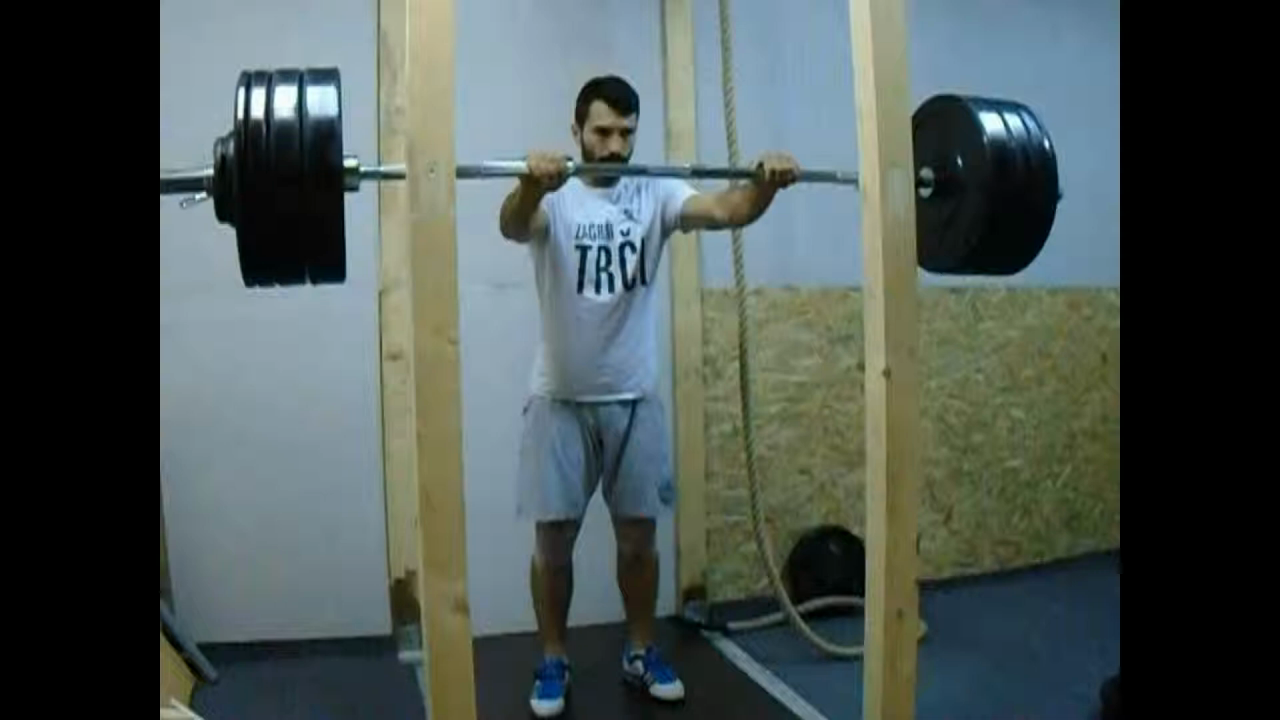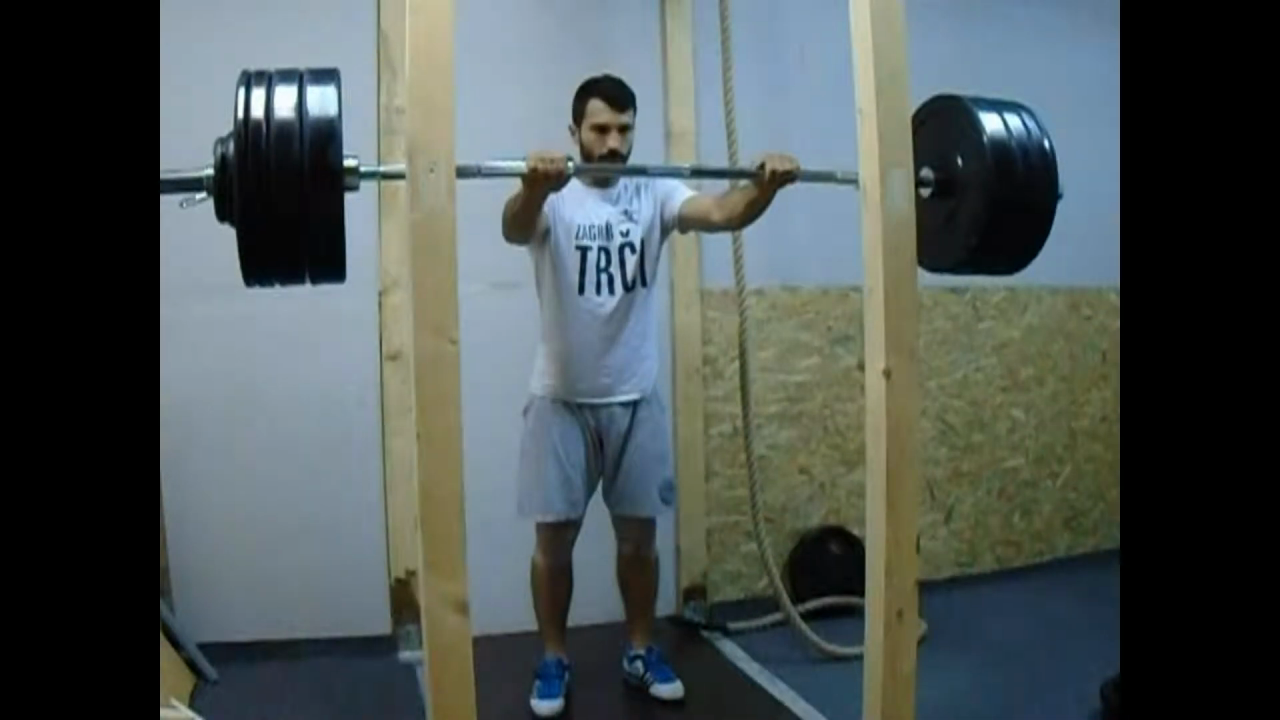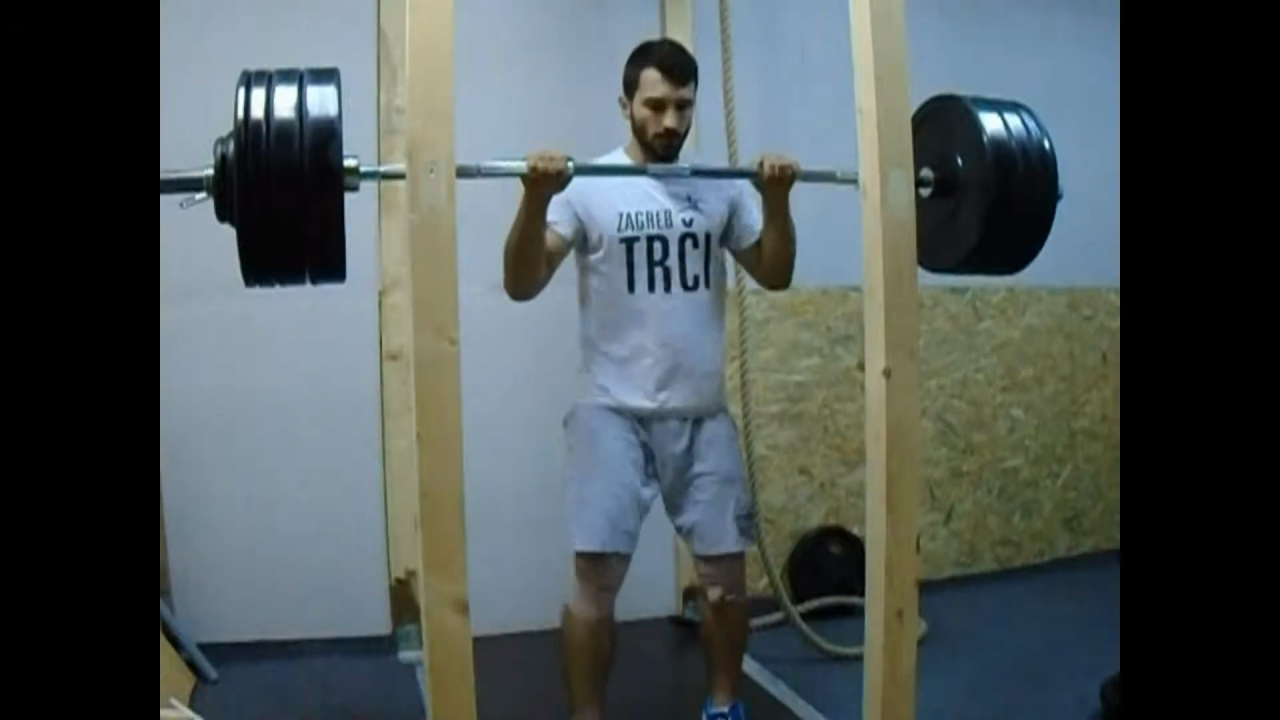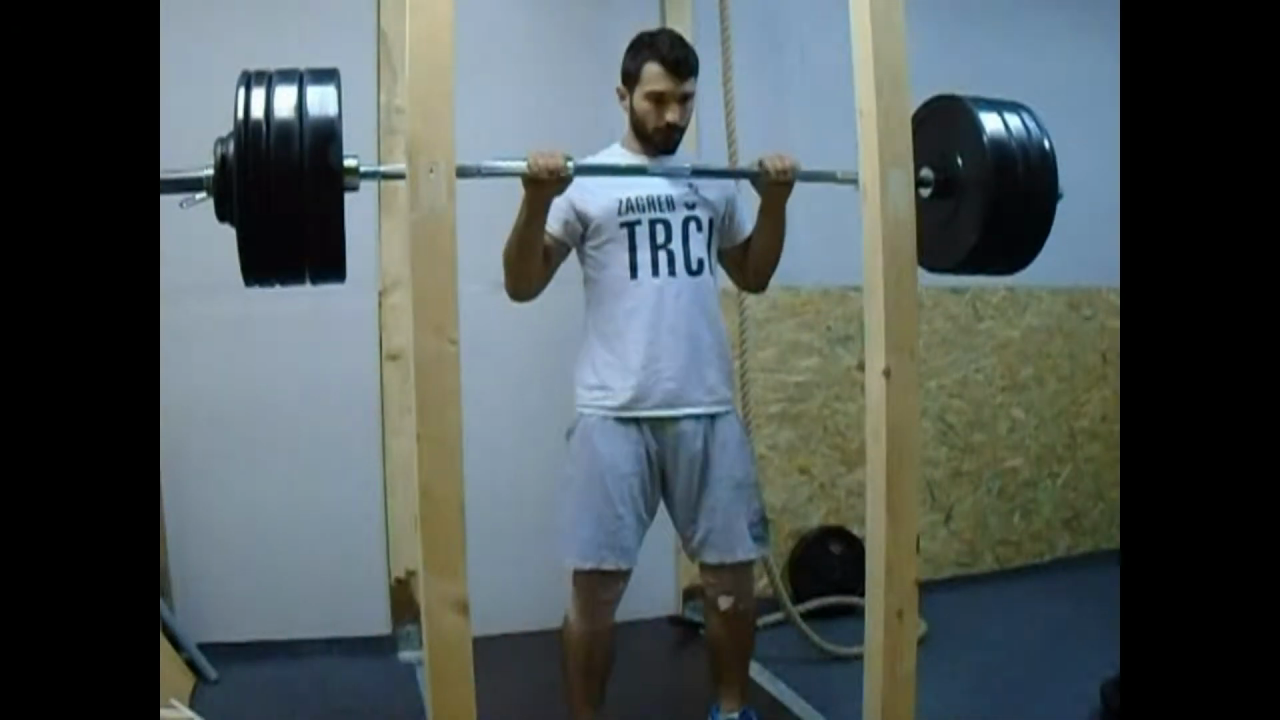
dt=1s
person 1, frame 1
left shoulder: (655, 194)
right shoulder: (552, 198)
left elbow: (723, 211)
right elbow: (513, 224)
left wrist: (766, 185)
right wrist: (533, 183)
left hip: (635, 397)
right hip: (561, 398)
left knee: (639, 533)
right knee: (554, 536)
left ankle: (641, 653)
right ankle: (553, 663)
person 1, frame 2
left shoulder: (654, 194)
right shoulder: (552, 198)
left elbow: (721, 213)
right elbow: (513, 228)
left wrist: (766, 185)
right wrist: (535, 184)
left hip: (635, 397)
right hip: (562, 399)
left knee: (639, 534)
right knee: (554, 535)
left ankle: (641, 652)
right ankle: (553, 661)
person 1, frame 3
left shoulder: (723, 188)
right shoulder: (588, 188)
left elbow: (775, 276)
right elbow: (521, 285)
left wrist: (777, 201)
right wrist: (535, 199)
left hip: (700, 413)
right hip: (612, 412)
left knee: (724, 571)
right knee: (598, 575)
person 1, frame 4
left shoulder: (716, 182)
right shoulder: (586, 183)
left elbow: (754, 275)
right elbow: (523, 285)
left wrist: (775, 202)
right wrist: (536, 201)
left hip: (708, 412)
right hip: (615, 417)
left knee: (733, 576)
right knee: (597, 587)
